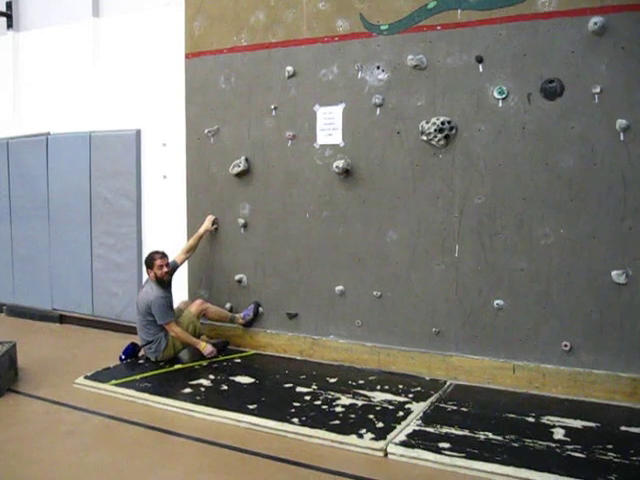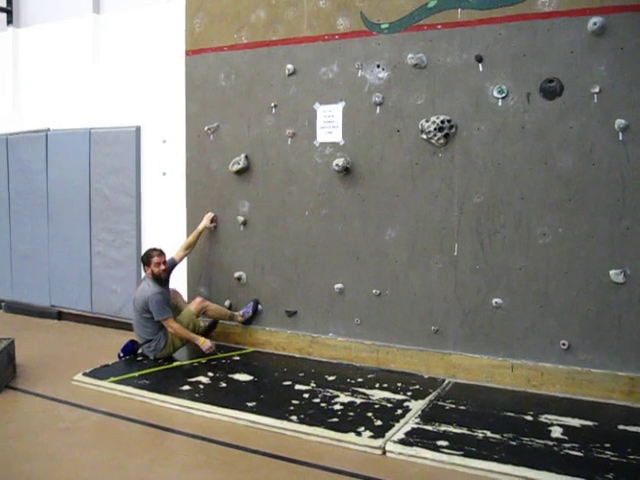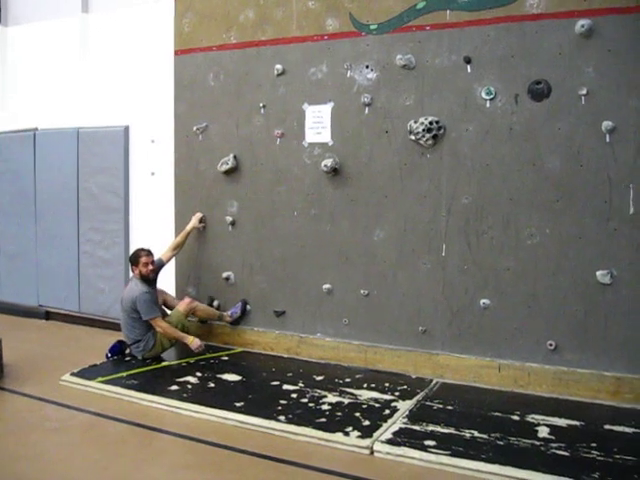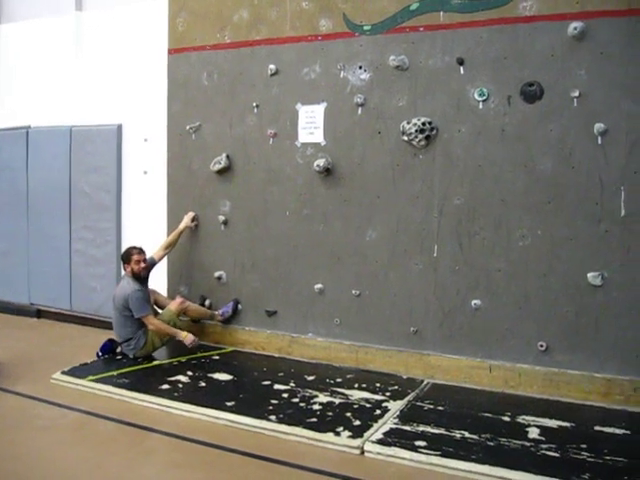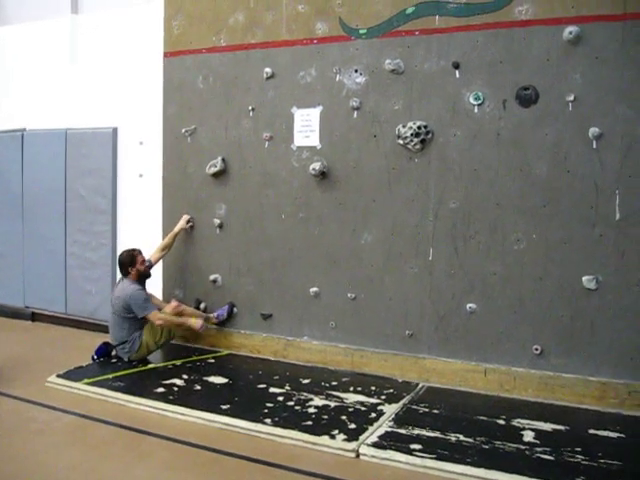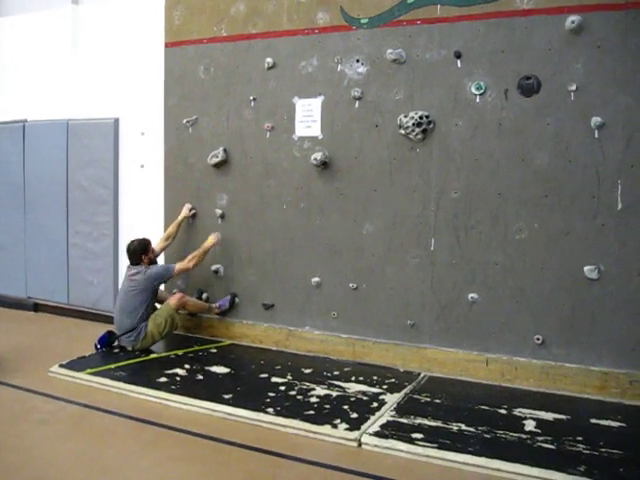
dt=0.3s
person 1, frame 1
left shoulder: (162, 277)
right shoulder: (156, 297)
left elbow: (185, 253)
right elbow: (173, 331)
left wrist: (202, 230)
right wrist: (200, 345)
left hip: (158, 339)
right hip: (160, 349)
left knee: (187, 306)
right knee: (199, 304)
left ankle: (206, 341)
right ankle: (240, 319)
person 1, frame 2
left shoulder: (161, 273)
right shoulder: (153, 294)
left elbow: (183, 250)
right elbow: (171, 327)
left wrist: (201, 227)
right wrist: (199, 340)
left hip: (156, 333)
right hip: (158, 346)
left knee: (173, 293)
right knee: (200, 303)
left ankle: (200, 327)
right ankle: (239, 317)
person 1, frame 3
left shoulder: (147, 276)
right shoulder: (141, 293)
left elbow: (172, 251)
right elbow: (160, 326)
left wrist: (190, 227)
right wrist: (189, 339)
left hip: (142, 339)
right hip: (146, 347)
left knee: (159, 294)
right knee: (188, 302)
right ankle: (227, 317)
person 1, frame 4
left shoulder: (138, 274)
right shoulder: (133, 291)
left elbow: (164, 249)
right elbow: (152, 324)
left wrist: (182, 227)
right wrist: (182, 335)
left hip: (133, 338)
right hip: (138, 345)
left knee: (151, 294)
right knee: (180, 303)
right ankle: (218, 316)
person 1, frame 5
left shoulder: (128, 280)
right shoulder: (133, 292)
left elbow: (160, 252)
right elbow: (158, 319)
left wrist: (178, 229)
right wrist: (189, 321)
left hip: (126, 342)
right hip: (132, 348)
left knee: (150, 301)
right knee: (175, 306)
right ankle: (212, 318)
person 1, frame 6
left shoulder: (134, 269)
right shoulder: (149, 274)
left elbow: (165, 241)
right elbow: (188, 265)
left wrist: (181, 217)
right wrist: (208, 244)
left hip: (128, 334)
right hip: (136, 339)
right knee: (179, 298)
left ankle: (188, 305)
right ankle: (214, 308)
